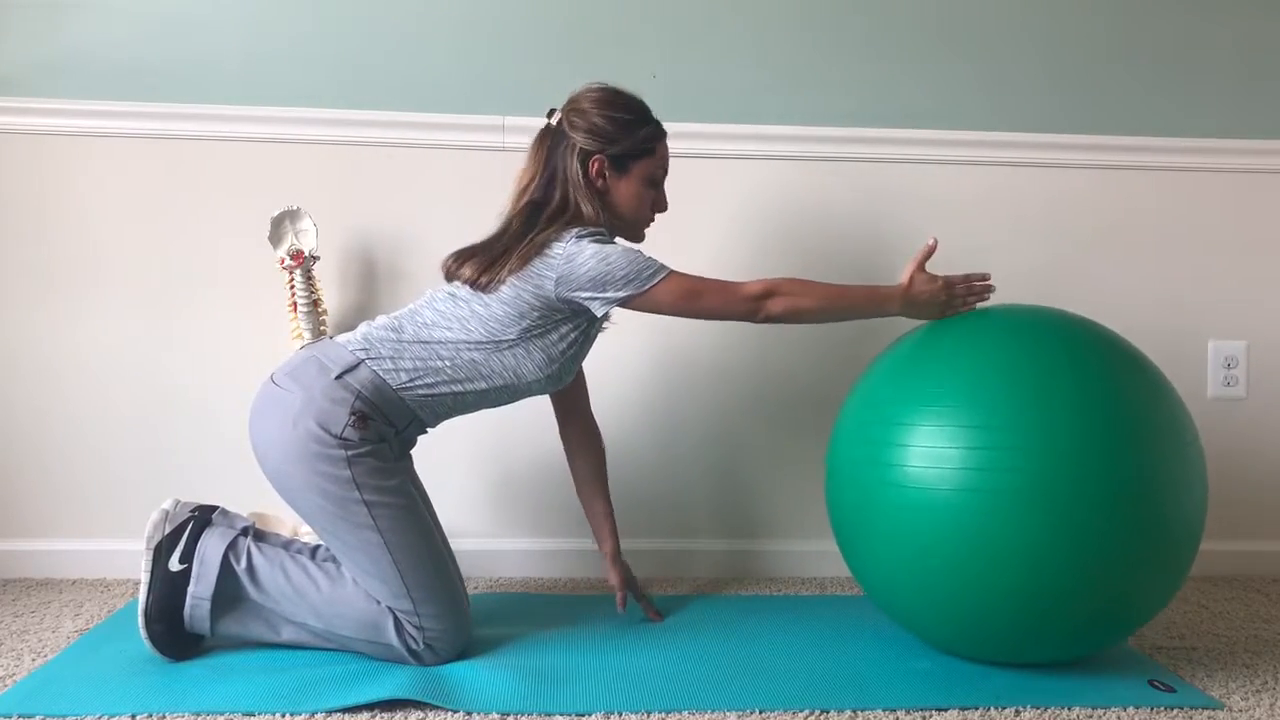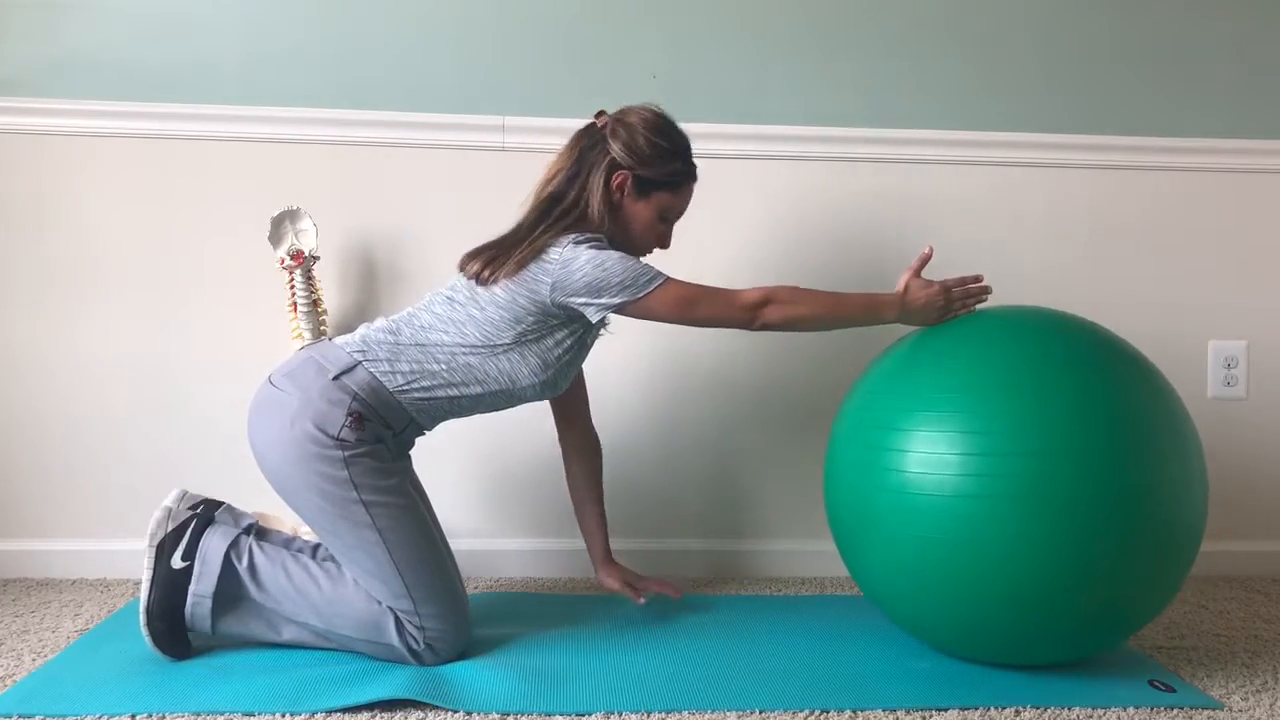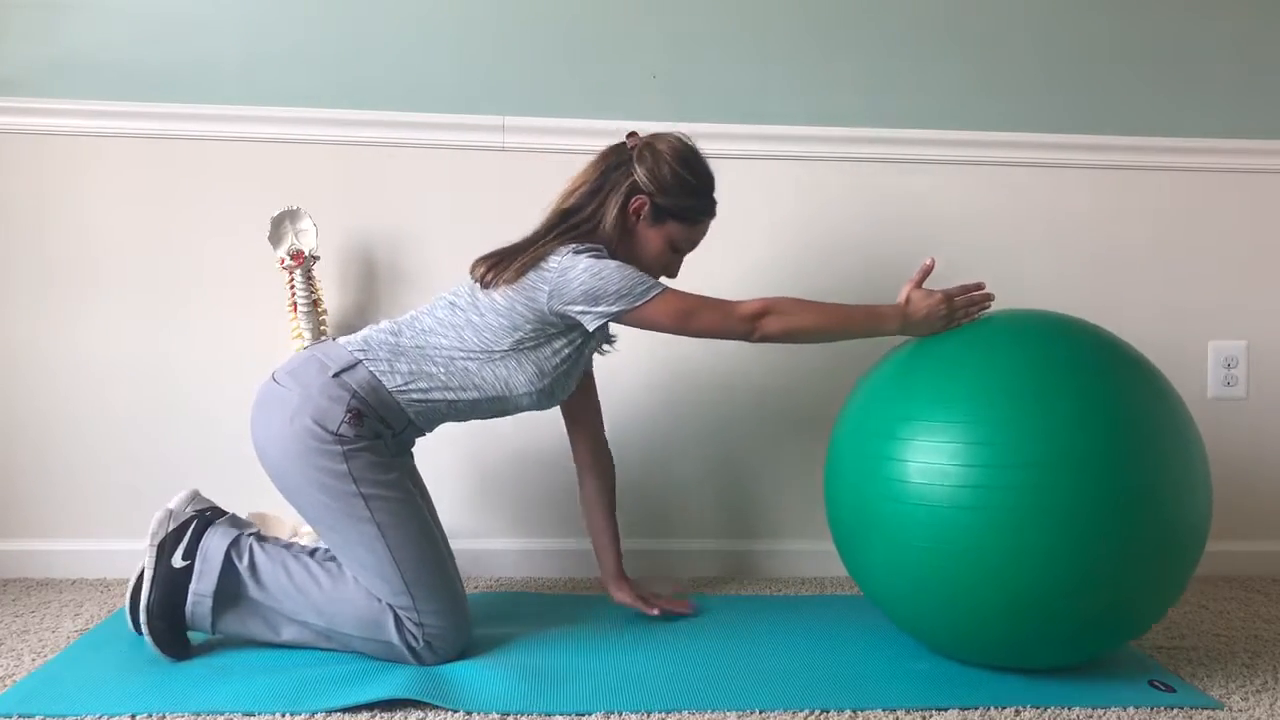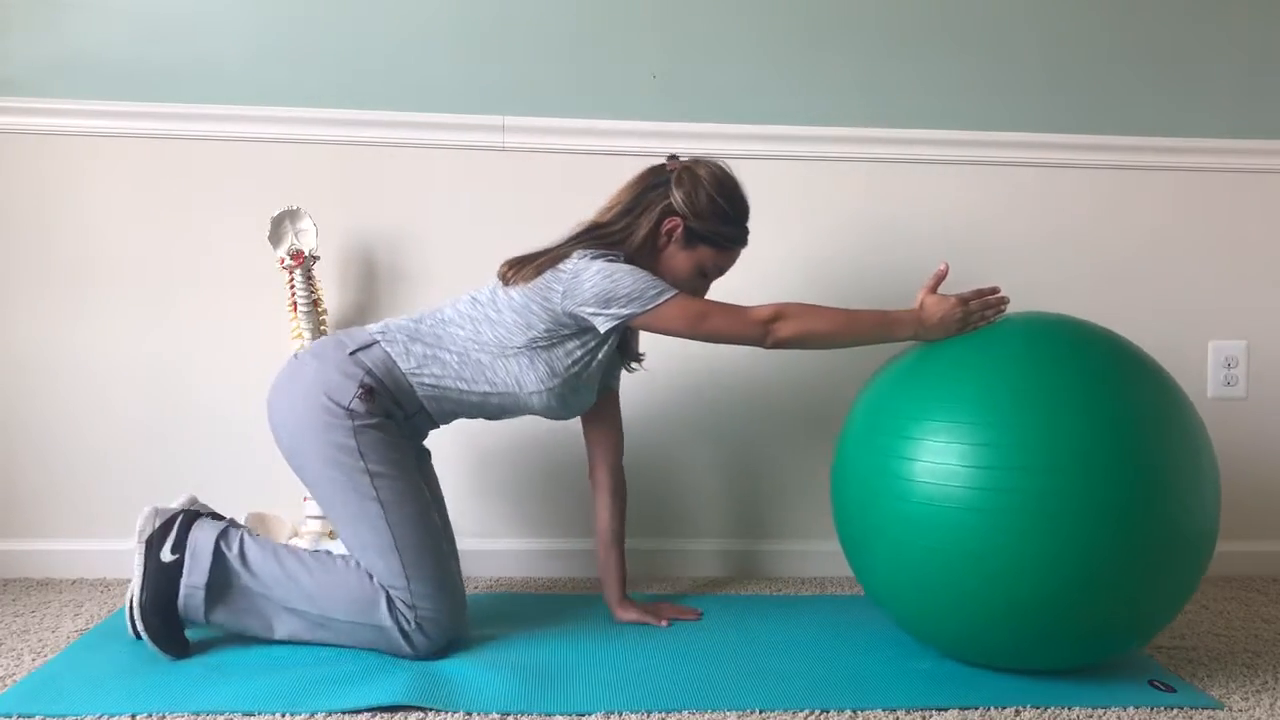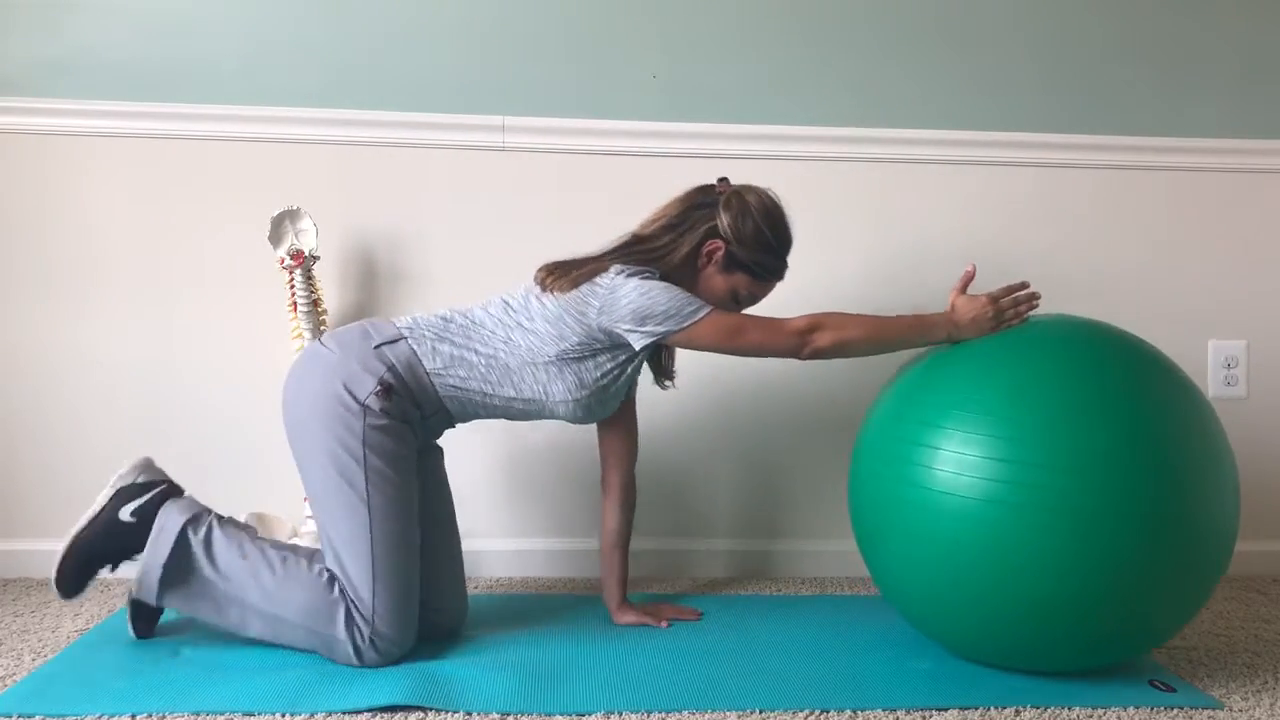
dt=0.3s
person 1, frame 1
left shoulder: (556, 258)
right shoulder: (585, 261)
left elbow: (575, 422)
right elbow: (759, 302)
left wrist: (612, 554)
right wrist: (904, 300)
left hip: (327, 408)
right hip: (326, 419)
left knee: (405, 588)
right knee: (436, 633)
left ankle: (214, 542)
right ankle: (206, 574)
person 1, frame 2
left shoulder: (563, 265)
right shoulder: (583, 265)
left elbow: (575, 427)
right elbow: (755, 309)
left wrist: (603, 561)
right wrist: (901, 307)
left hip: (325, 409)
right hip: (321, 420)
left knee: (403, 586)
right knee: (434, 631)
left ankle: (215, 541)
right ankle: (204, 569)
person 1, frame 3
left shoulder: (571, 279)
right shoulder: (584, 275)
left elbow: (589, 441)
right elbow: (754, 322)
left wrist: (618, 577)
right wrist: (901, 318)
left hip: (340, 417)
right hip: (320, 419)
left knee: (404, 591)
right knee: (434, 632)
left ankle: (213, 544)
right ankle: (204, 568)
person 1, frame 4
left shoulder: (607, 319)
right shoulder: (602, 280)
left elbow: (606, 463)
right elbow: (770, 327)
left wrist: (619, 595)
right wrist: (918, 321)
left hip: (379, 409)
right hip: (334, 393)
left knee: (433, 609)
right knee: (421, 625)
left ankle: (206, 564)
right ankle: (196, 557)
person 1, frame 5
left shoulder: (628, 318)
right shoulder: (639, 297)
left elbow: (618, 469)
right elbow: (805, 339)
left wrist: (617, 600)
right wrist: (949, 325)
left hip: (391, 408)
right hip: (352, 389)
left knee: (435, 618)
right knee: (374, 634)
left ankle: (199, 549)
right ankle: (159, 527)
